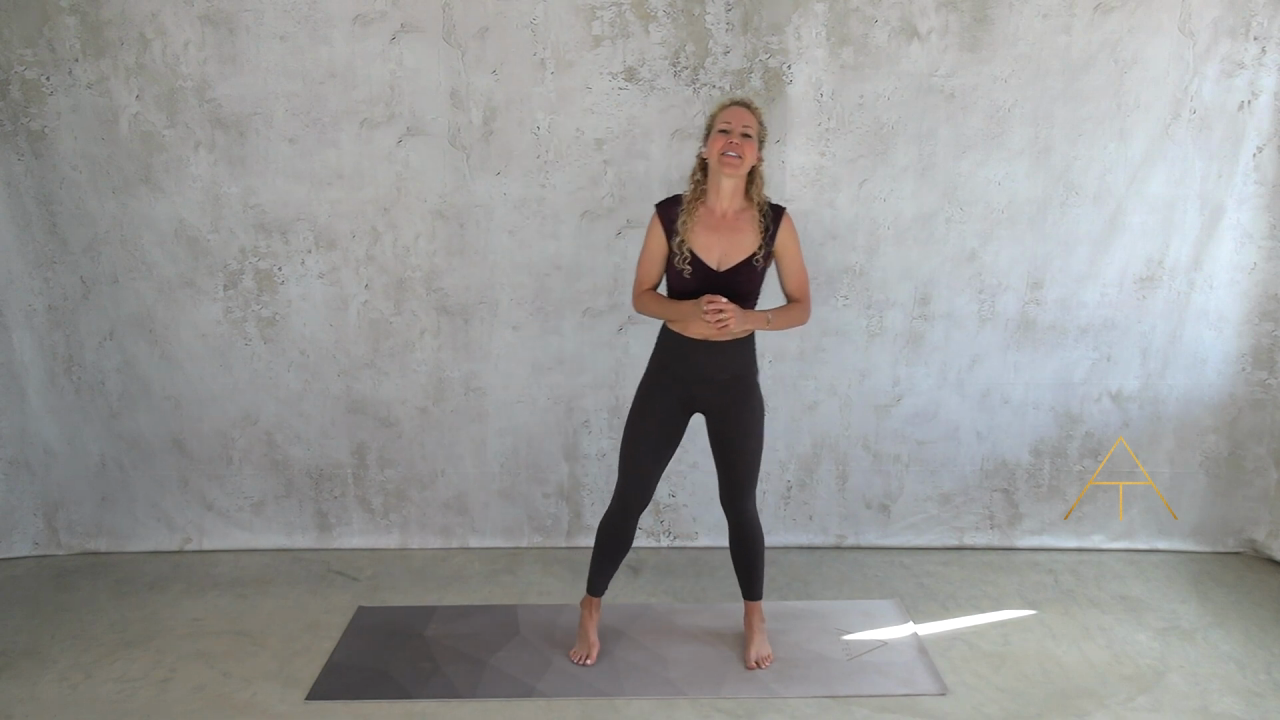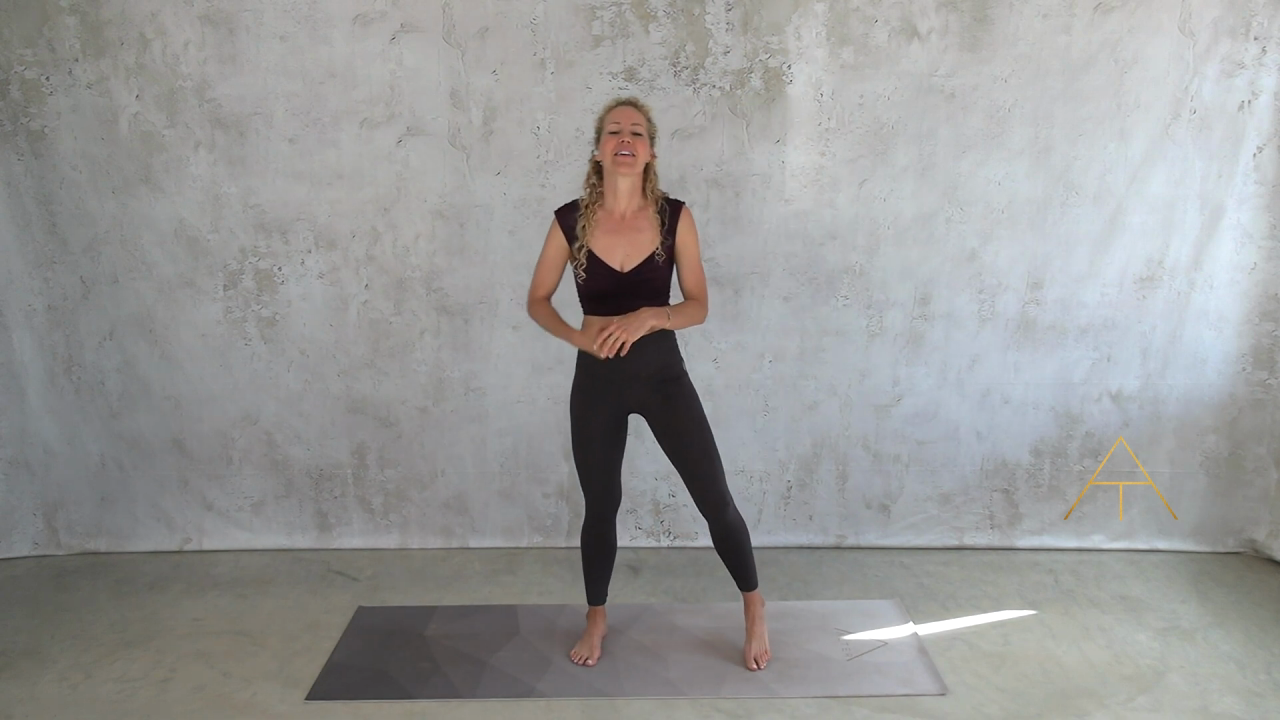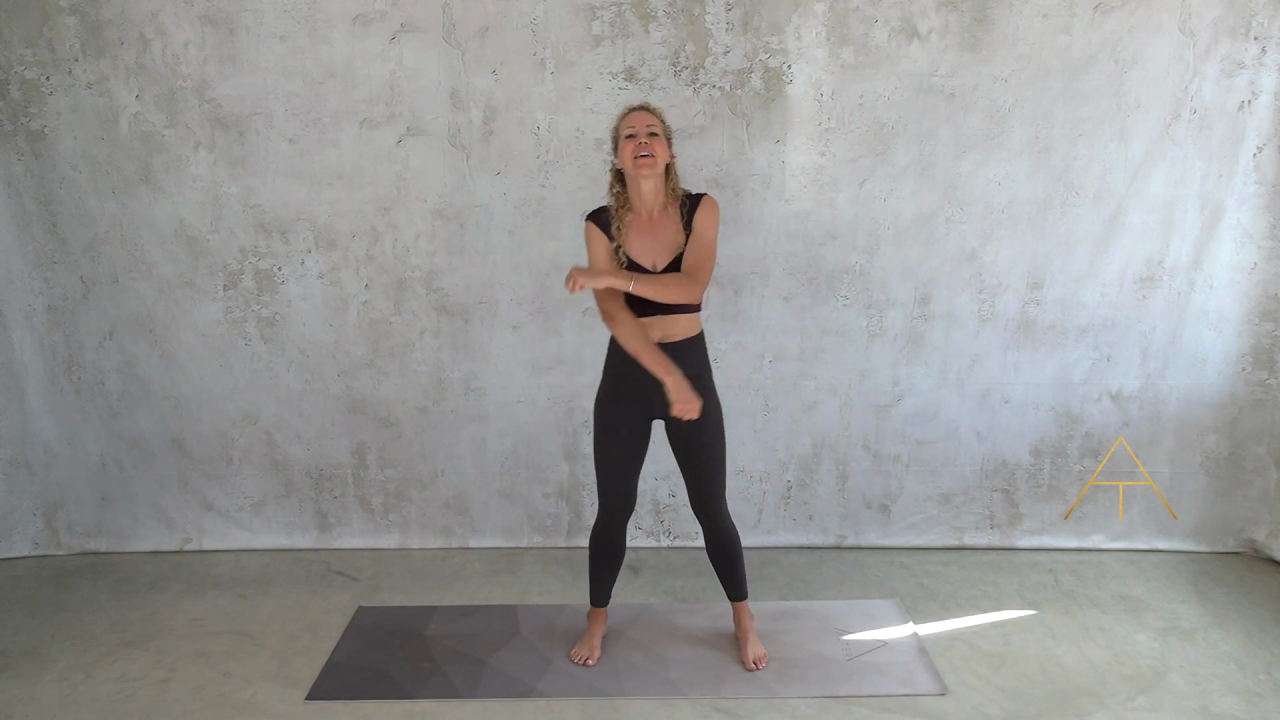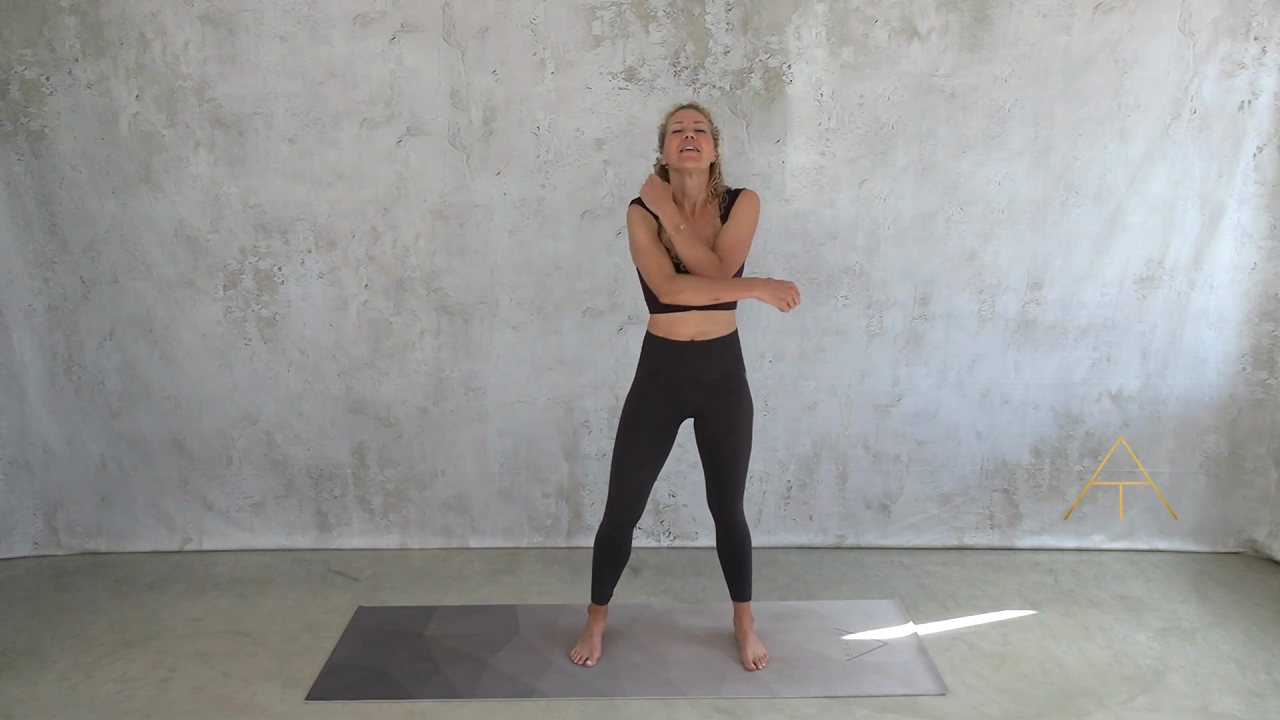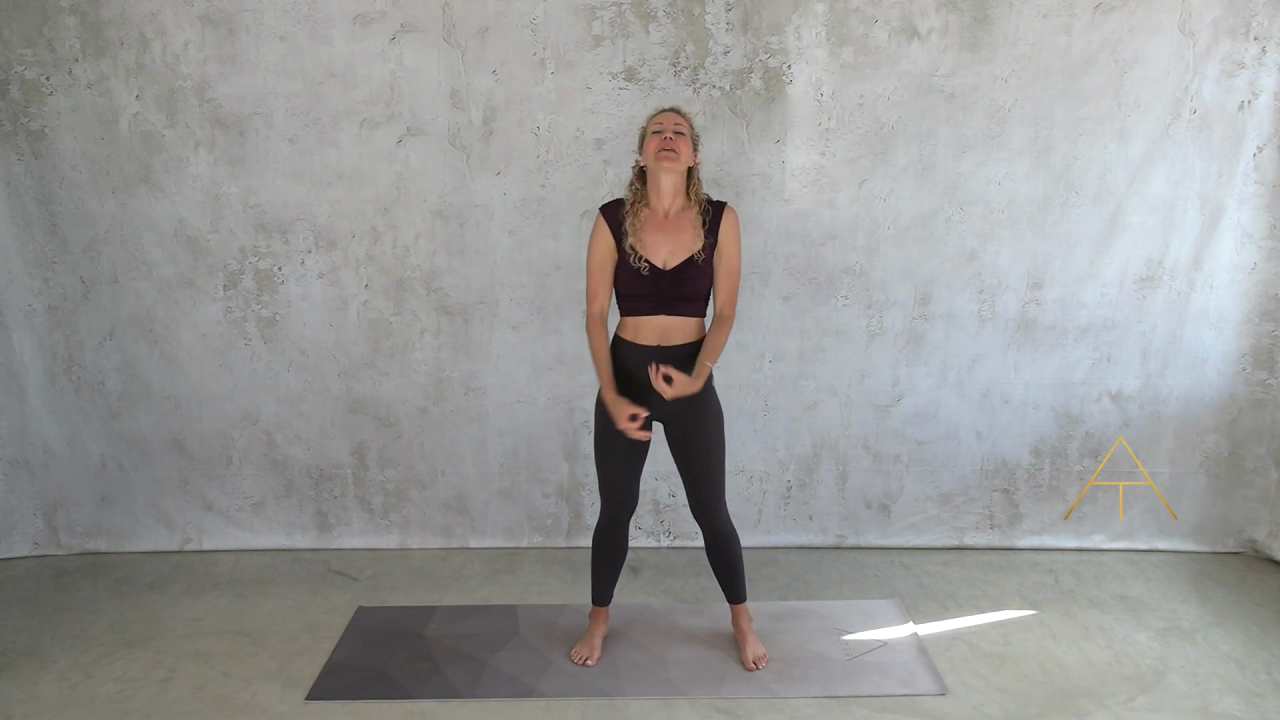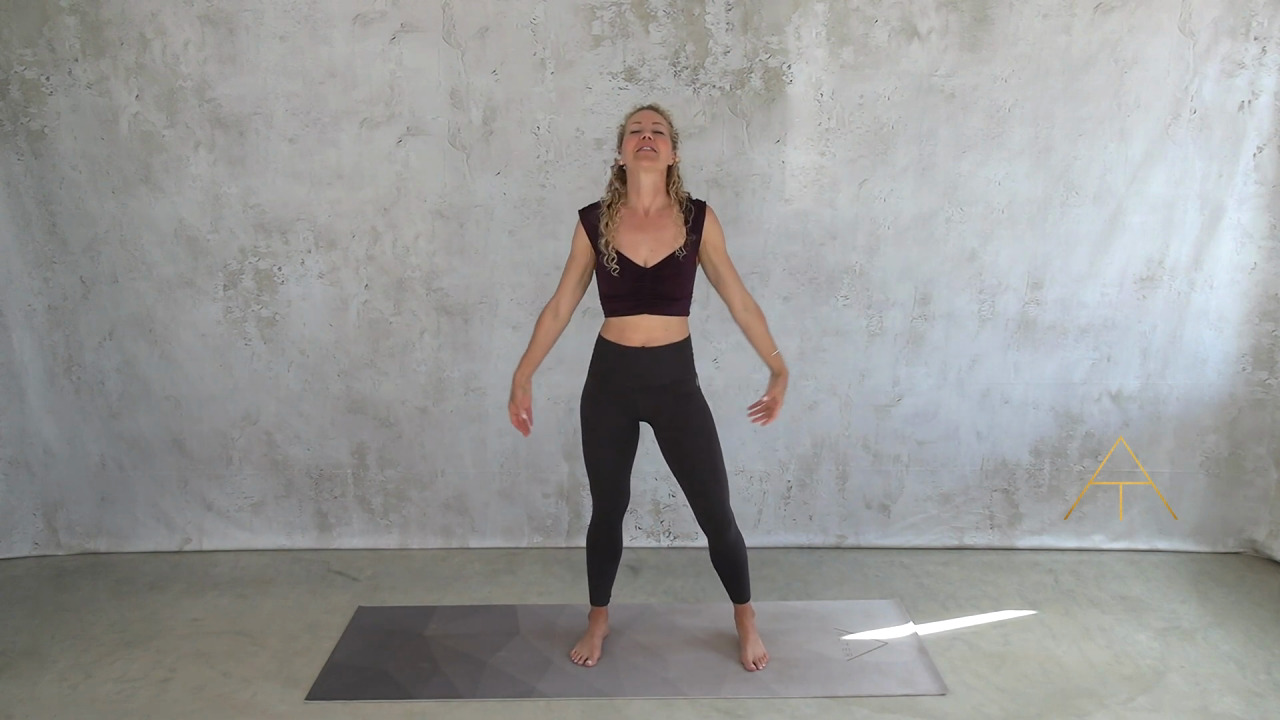
dt=0.5s
person 1, frame 1
left shoulder: (774, 223)
right shoulder: (669, 215)
left elbow: (801, 307)
right elbow: (642, 297)
left wrist: (752, 319)
right wrist: (690, 309)
left hip: (734, 375)
right hip: (670, 370)
left knee: (739, 502)
right knee: (629, 498)
left ankle: (754, 618)
right ankle: (591, 608)
person 1, frame 2
left shoulder: (675, 216)
right shoulder: (570, 220)
left elbow: (698, 305)
right elbow: (537, 301)
left wrist: (647, 317)
right wrist: (575, 336)
left hip: (661, 369)
right hip: (596, 375)
left knee: (713, 495)
right knee: (601, 504)
left ankle: (753, 605)
right ankle: (596, 618)
person 1, frame 3
left shoulder: (701, 209)
right shoulder: (600, 225)
left elbow: (690, 288)
right elbow: (614, 316)
left wrist: (606, 276)
right wrist: (669, 378)
left hip: (689, 370)
right hip: (627, 375)
left knee: (711, 508)
right knee: (614, 508)
left ankle: (743, 619)
right ankle: (598, 618)
person 1, frame 4
left shoulder: (742, 203)
right shoulder: (642, 211)
left elbow: (718, 269)
right elbow: (670, 288)
left wrist: (671, 212)
right wrist: (762, 287)
left hip: (722, 372)
right hip: (659, 372)
left knee: (728, 507)
right knee: (622, 507)
left ankle: (744, 621)
right ankle: (596, 618)
person 1, frame 5
left shoulder: (719, 219)
right shoulder: (612, 220)
left elbow: (725, 312)
right elbow: (597, 313)
left wrist: (698, 375)
right wrist: (610, 395)
left hip: (690, 377)
right hip: (627, 375)
left knee: (711, 510)
right knee: (616, 509)
left ankle: (742, 620)
right ankle: (599, 619)
person 1, frame 6
left shoulder: (699, 218)
right shoulder: (594, 221)
left elbow: (738, 298)
right elbow: (560, 305)
left wrist: (777, 368)
right wrist: (522, 377)
left hip: (675, 379)
right hip: (610, 378)
left knee: (716, 511)
right knee: (607, 509)
left ankle: (745, 620)
right ankle: (598, 619)
